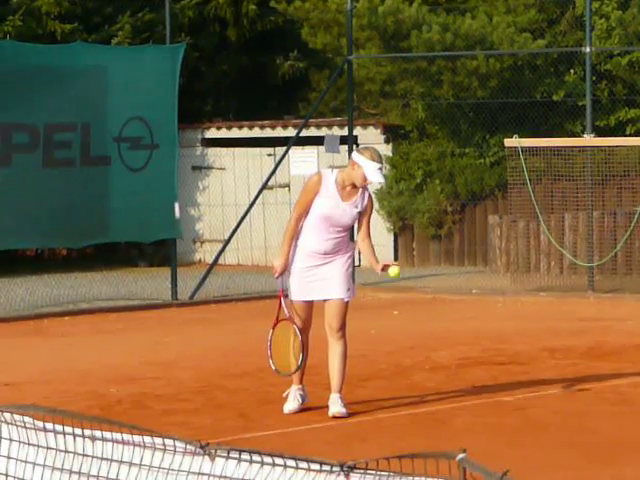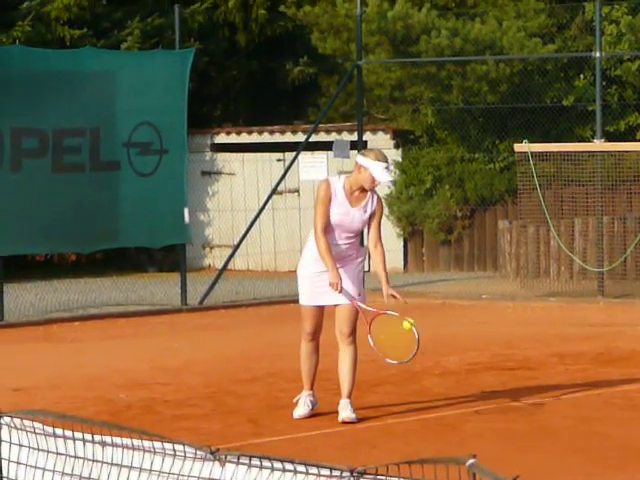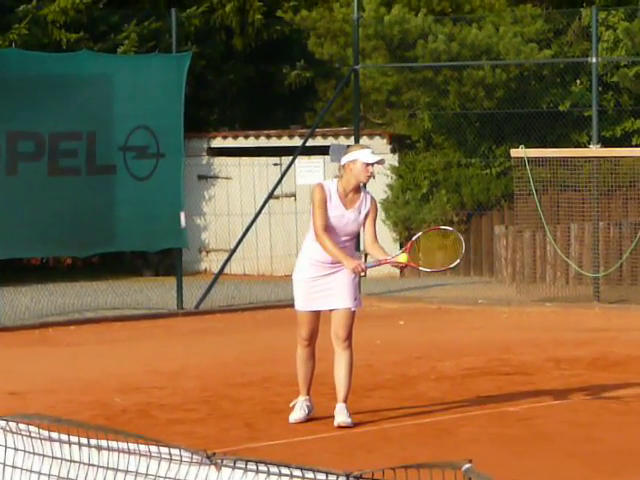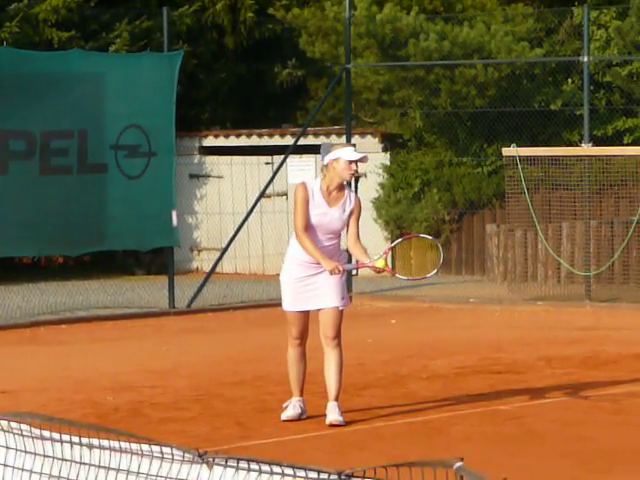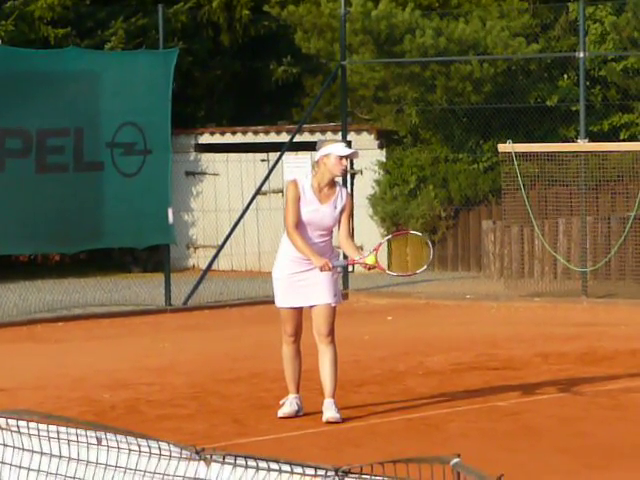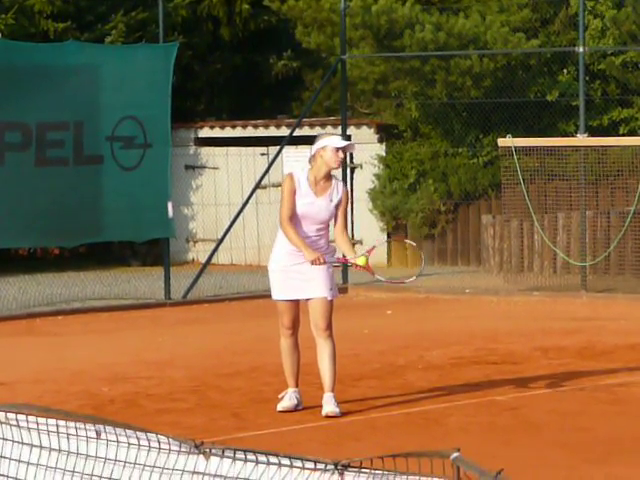
dt=0.5s
person 1, frame 1
left shoulder: (366, 199)
right shoulder: (319, 180)
left elbow: (363, 239)
right elbow: (296, 218)
left wrist: (376, 265)
right wrist: (283, 256)
left hip: (337, 262)
right hip: (304, 259)
left knee: (336, 331)
right knee: (300, 329)
left ankle: (336, 396)
right ankle: (297, 390)
person 1, frame 2
left shoulder: (375, 203)
right shoulder: (328, 187)
left elbow: (375, 244)
right elbow: (319, 232)
left wrist: (385, 283)
right wrist: (331, 270)
left hip: (349, 268)
right hip: (315, 265)
left knee: (347, 335)
right knee: (310, 334)
left ankle: (345, 402)
right ankle: (307, 395)
person 1, frame 3
left shoulder: (369, 202)
right shoulder: (322, 190)
left elbow: (370, 243)
right elbow: (320, 234)
left wrist: (392, 259)
right wrist: (346, 259)
left hip: (344, 273)
right hip: (311, 268)
left knee: (343, 340)
right knee: (306, 340)
left ankle: (341, 407)
right ankle: (304, 400)
person 1, frame 4
left shoulder: (353, 201)
right shoulder: (305, 190)
left elbow: (353, 241)
right elbow: (301, 232)
left wrist: (370, 261)
right wrist: (323, 260)
left hip: (331, 273)
right hip: (298, 270)
left knee: (331, 339)
right knee: (296, 340)
left ankle: (333, 405)
right ankle: (296, 401)
person 1, frame 5
left shoulder: (344, 197)
right shoulder: (296, 187)
left elbow: (344, 236)
right elbow: (291, 229)
left wrist: (362, 257)
right wrist: (313, 257)
left hip: (324, 270)
right hip: (290, 268)
left knee: (325, 337)
right knee: (290, 337)
left ankle: (329, 402)
right ankle: (293, 398)
person 1, frame 6
left shoulder: (340, 190)
right shoulder: (293, 180)
left elbow: (339, 231)
right elbow: (286, 222)
left wrist: (353, 257)
right wrist: (306, 250)
left hip: (319, 265)
right hip: (286, 261)
left knee: (323, 331)
right knee: (288, 330)
left ankle: (329, 397)
right ankle: (293, 392)
